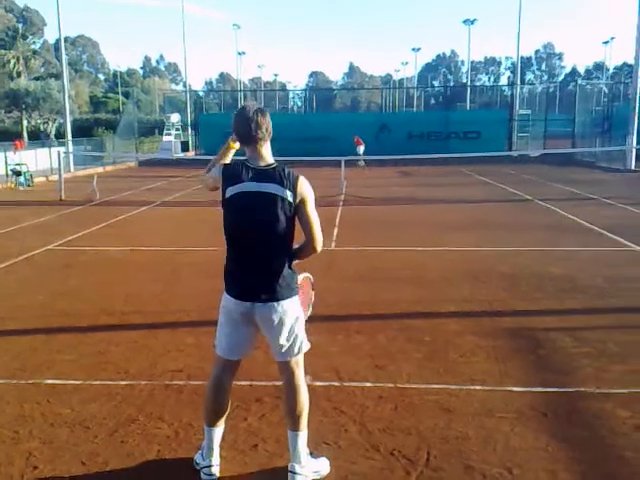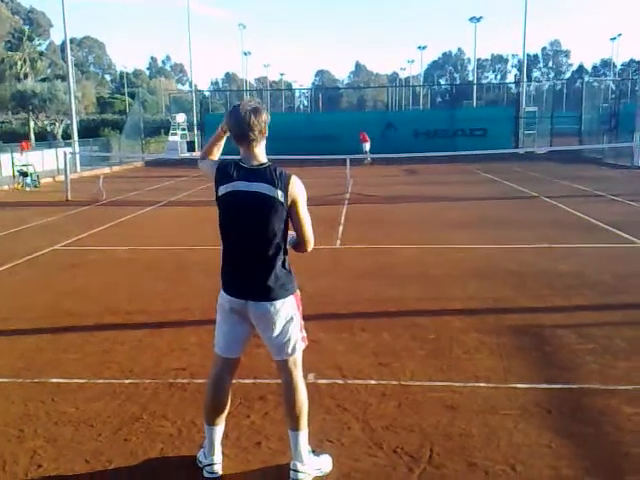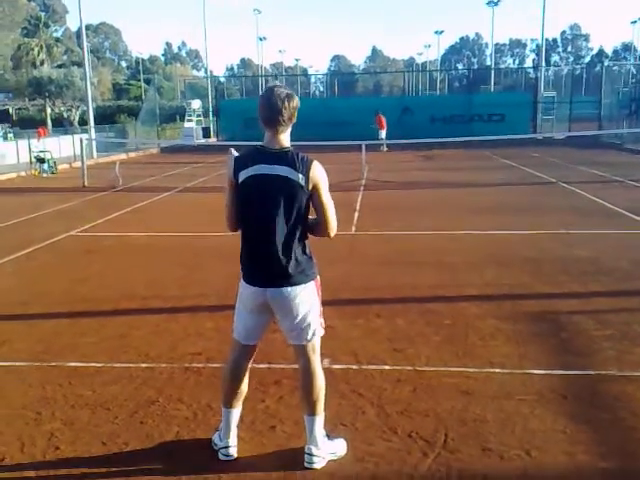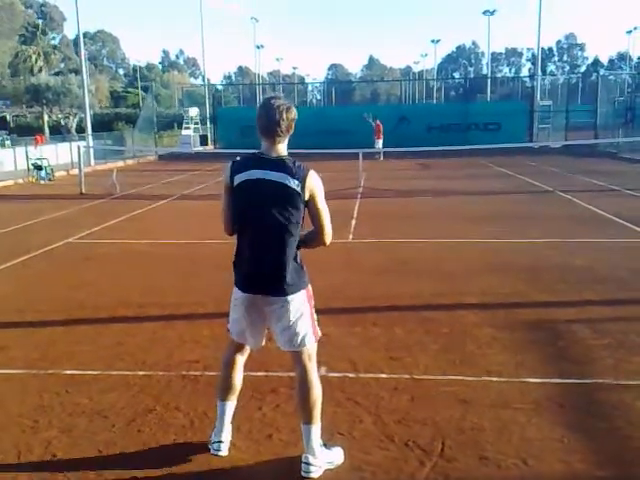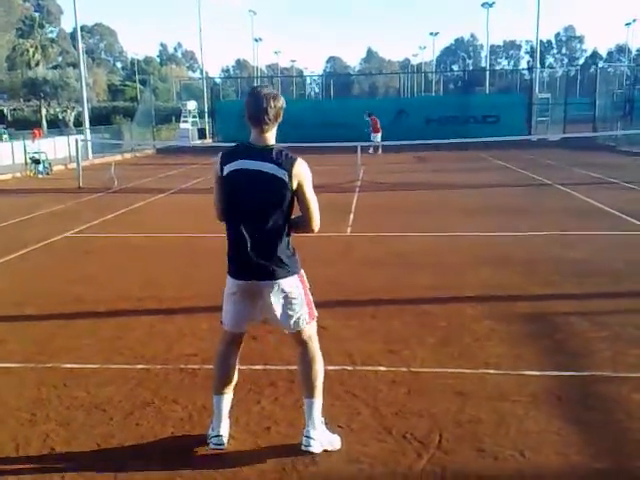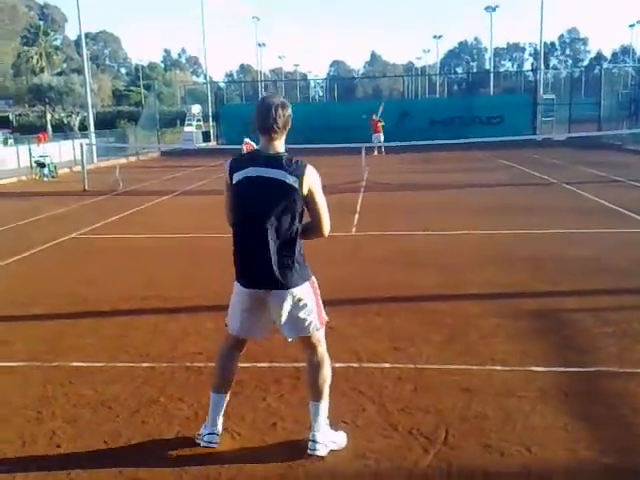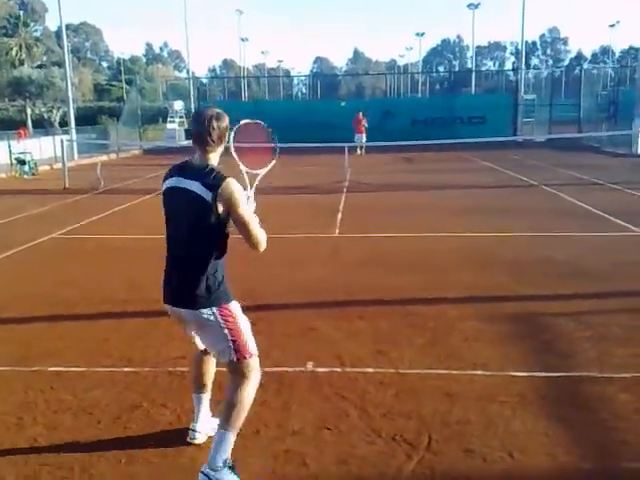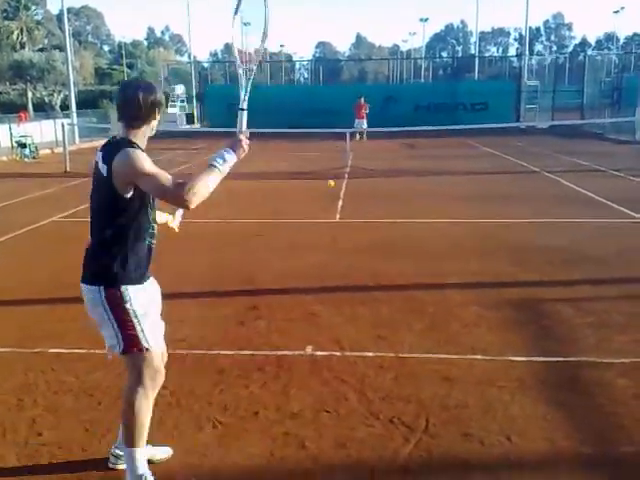
dt=0.4s
person 1, frame 1
left shoulder: (227, 176)
right shoulder: (296, 184)
left elbow: (208, 176)
right elbow: (314, 244)
left wrist: (231, 142)
left hip: (237, 293)
right hip: (279, 294)
left knee: (222, 370)
right knee: (293, 374)
person 1, frame 2
left shoulder: (221, 174)
right shoulder: (289, 183)
left elbow: (204, 158)
right elbow: (306, 244)
left wrist: (226, 124)
left hip: (233, 293)
right hip: (276, 294)
left knee: (222, 369)
right knee: (291, 372)
person 1, frame 3
left shoulder: (239, 165)
right shoulder: (310, 169)
left elbow: (232, 224)
right elbow: (328, 229)
left hip: (254, 278)
right hip: (296, 279)
left knee: (240, 354)
right knee: (309, 356)
left ankle: (227, 438)
right ankle: (316, 445)
person 1, frame 4
left shoulder: (235, 170)
right shoulder: (306, 177)
left elbow: (229, 227)
right elbow: (324, 237)
left hip: (247, 283)
right hip: (288, 285)
left knee: (236, 352)
right knee: (305, 363)
left ankle: (221, 434)
person 1, frame 5
left shoulder: (226, 159)
right shoulder: (294, 166)
left elbow: (222, 214)
right elbow: (312, 224)
left hip: (240, 272)
right hip: (282, 271)
left knee: (230, 342)
right knee: (308, 342)
left ankle: (219, 428)
right ankle: (314, 431)
person 1, frame 6
left shoulder: (235, 168)
right shoulder: (305, 172)
left elbow: (232, 220)
right elbow: (321, 229)
left hip: (249, 280)
right hip: (292, 280)
left knee: (232, 346)
right knee: (316, 348)
left ankle: (211, 428)
right ankle: (319, 433)
person 1, frame 7
left shoulder: (172, 177)
right shoulder: (225, 187)
right elbow: (258, 243)
right wrist: (250, 217)
left hip: (175, 294)
right hip: (208, 298)
left knee: (206, 347)
right knee: (247, 373)
left ankle: (200, 422)
person 1, frame 8
left shoulder: (116, 151)
right shoulder: (129, 158)
right elbow: (185, 197)
left wrist: (158, 216)
right wrist: (228, 155)
left hip: (131, 278)
right hip: (113, 285)
left knee: (153, 361)
right knee: (148, 374)
